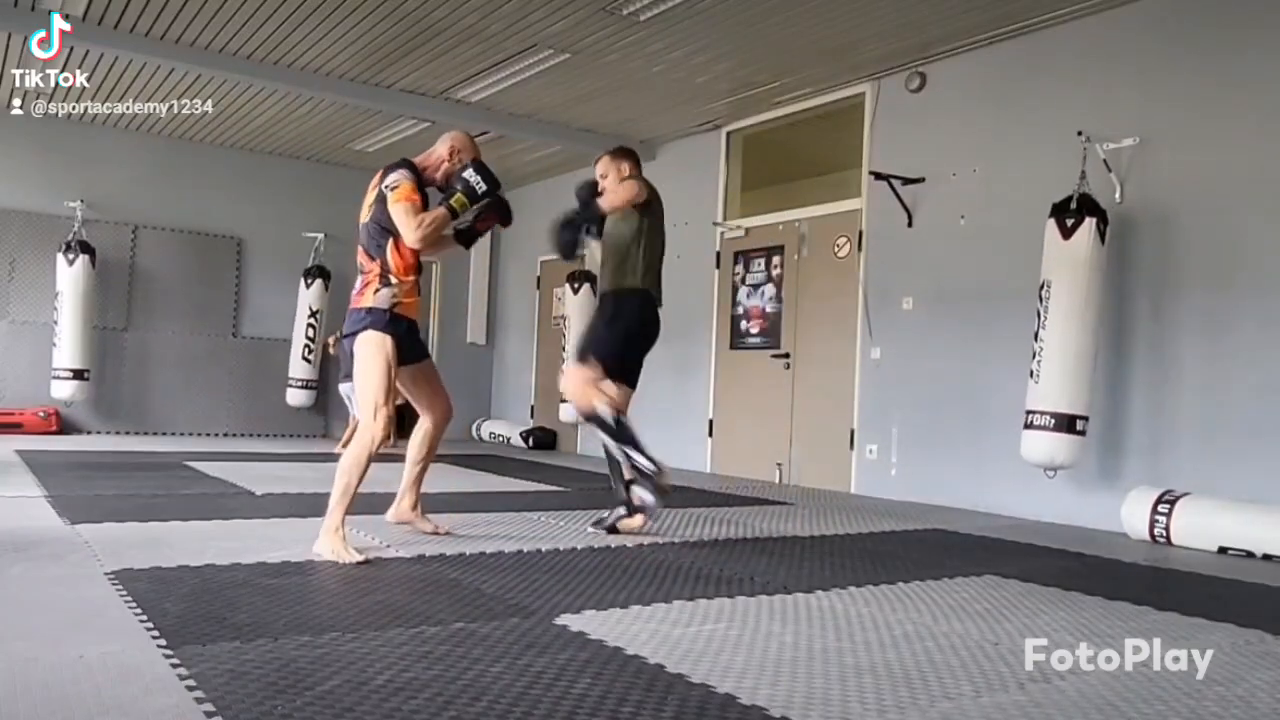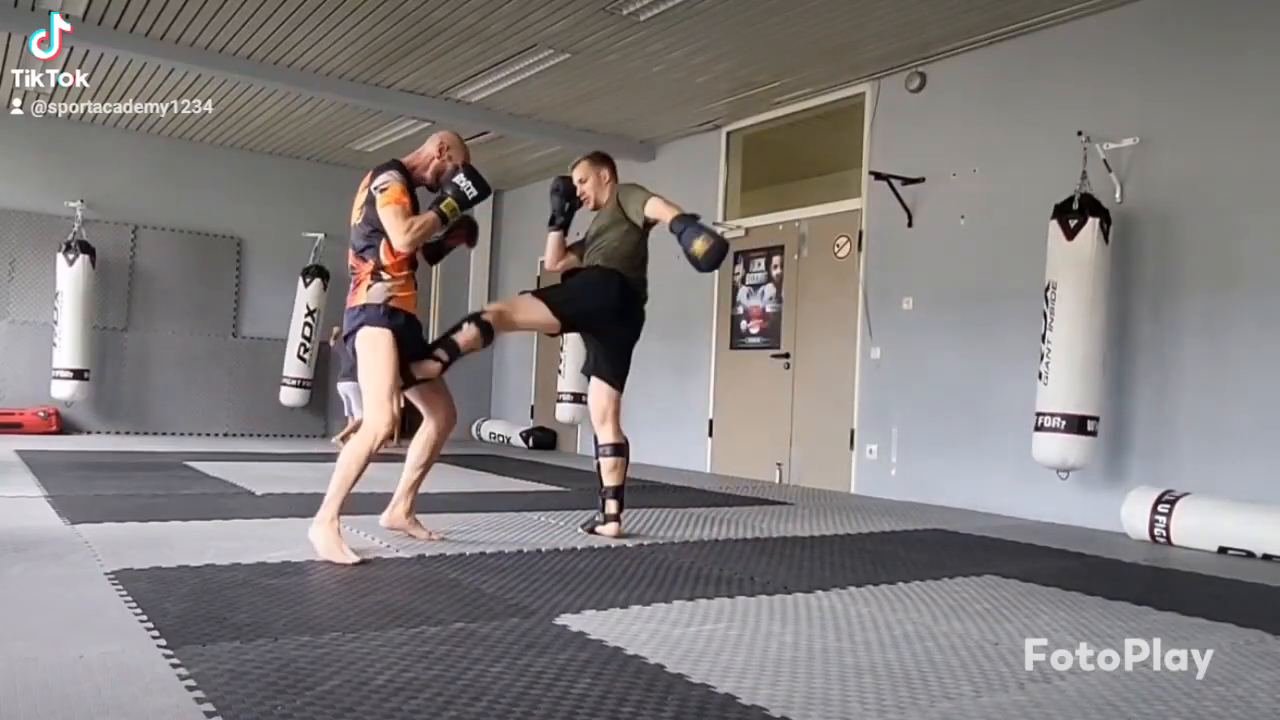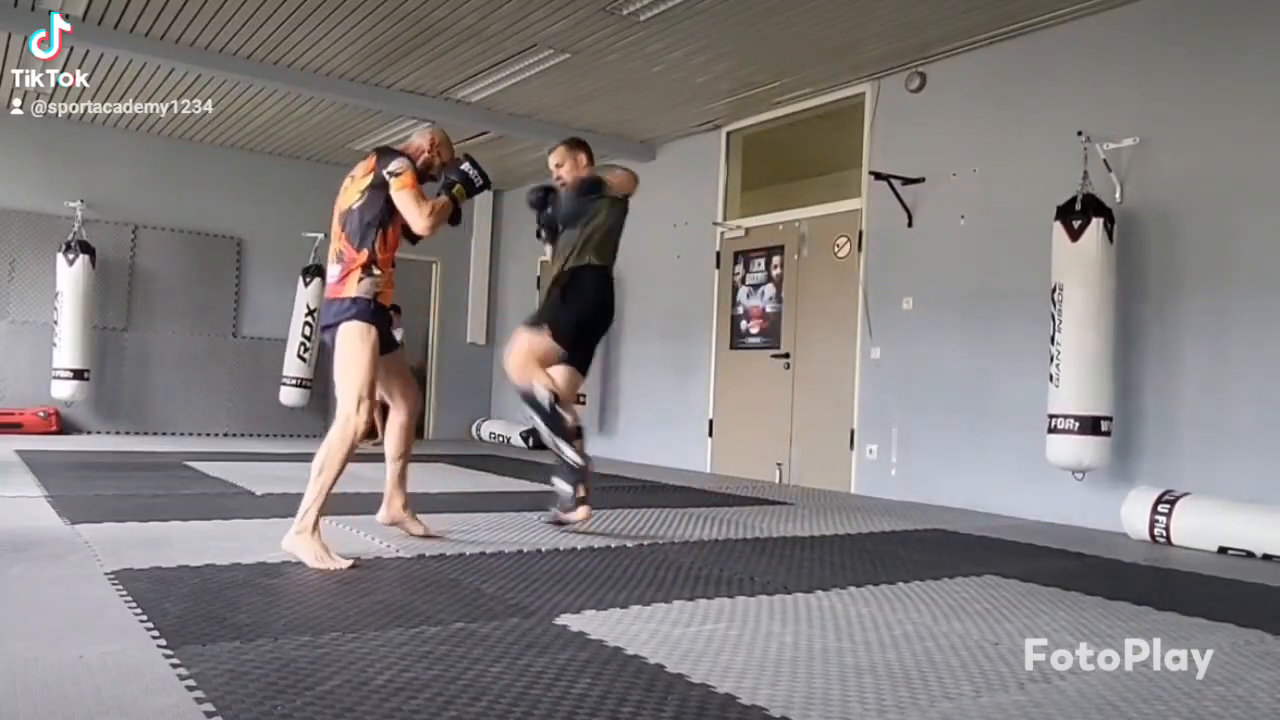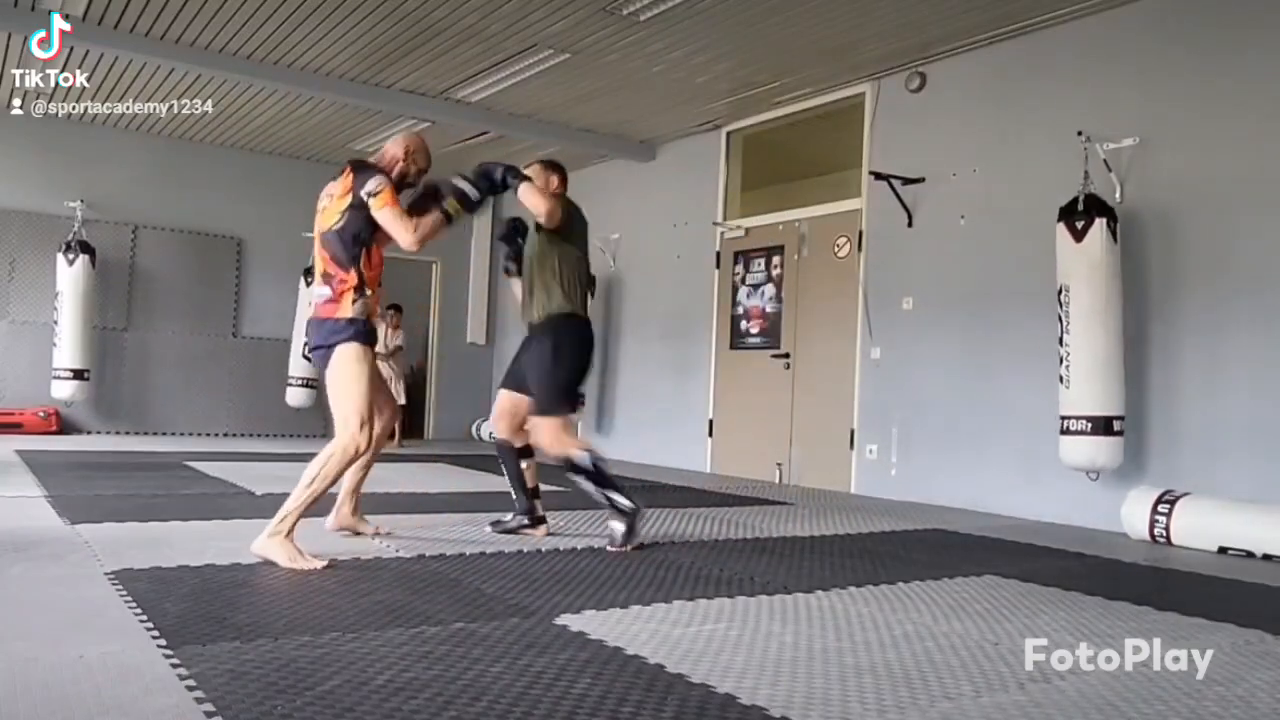
dt=0.2s
person 1, frame 1
left shoulder: (411, 185)
right shoulder: (400, 176)
left elbow: (423, 245)
right elbow: (416, 234)
left wrist: (473, 228)
right wrist: (461, 198)
left hip: (399, 317)
right hip: (377, 314)
left knee: (438, 410)
right knee: (376, 422)
left ankle: (407, 503)
right ankle: (331, 532)
person 1, frame 2
left shoulder: (395, 184)
right shoulder: (389, 176)
right elbow: (402, 234)
left wrist: (441, 243)
right wrist: (451, 203)
left hip: (395, 315)
right hip: (375, 312)
left knee: (442, 413)
right knee: (382, 419)
left ankle: (399, 509)
right ankle: (325, 522)
person 1, frame 3
left shoulder: (373, 172)
right shoulder: (394, 163)
right elbow: (424, 221)
left wrist: (428, 214)
right wrist: (457, 191)
left hip: (362, 305)
right hip: (355, 305)
left knee: (407, 401)
right knee: (354, 418)
left ankle: (395, 504)
right ankle: (303, 529)
person 1, frame 4
left shoulder: (344, 186)
right shoulder: (372, 181)
right elbow: (411, 239)
left wrist: (417, 209)
right wrist: (451, 206)
left hip: (341, 323)
right hip: (345, 326)
left knee: (384, 413)
right knee: (355, 440)
left ankle: (345, 511)
right ankle: (277, 533)
person 2, frame 1
left shoulder: (639, 191)
right shoulder: (626, 224)
left elbow: (627, 194)
left wrist: (584, 212)
right wrist: (595, 224)
left hip: (627, 306)
right hip: (630, 308)
left knee: (577, 387)
right knee: (609, 409)
left ankle: (646, 467)
right ankle: (632, 505)
person 2, frame 2
left shoulder: (625, 199)
right shoulder: (596, 233)
left elbow: (657, 206)
right elbow: (553, 262)
left wrist: (686, 225)
right wrist: (560, 217)
left hip: (601, 289)
right hip: (624, 312)
left knee: (501, 312)
right knee: (605, 419)
left ankle: (434, 361)
right ankle: (611, 513)
person 2, frame 3
left shoulder: (602, 178)
right shoulder: (567, 211)
left elbow: (628, 181)
right elbow: (562, 254)
left wrist: (595, 185)
right wrist: (546, 225)
left hip: (583, 288)
right hip: (568, 294)
left knee: (519, 358)
right knee: (558, 401)
left ankle: (566, 462)
right ankle: (578, 495)
person 2, frame 4
left shoulder: (564, 211)
right shoulder: (537, 240)
left elbow: (544, 208)
right elbow: (526, 296)
left wrist: (511, 176)
right wrist: (513, 255)
left hip: (562, 337)
right hip: (544, 337)
left knee: (550, 441)
right knee: (503, 425)
left ankle: (622, 506)
right ankle: (529, 512)
